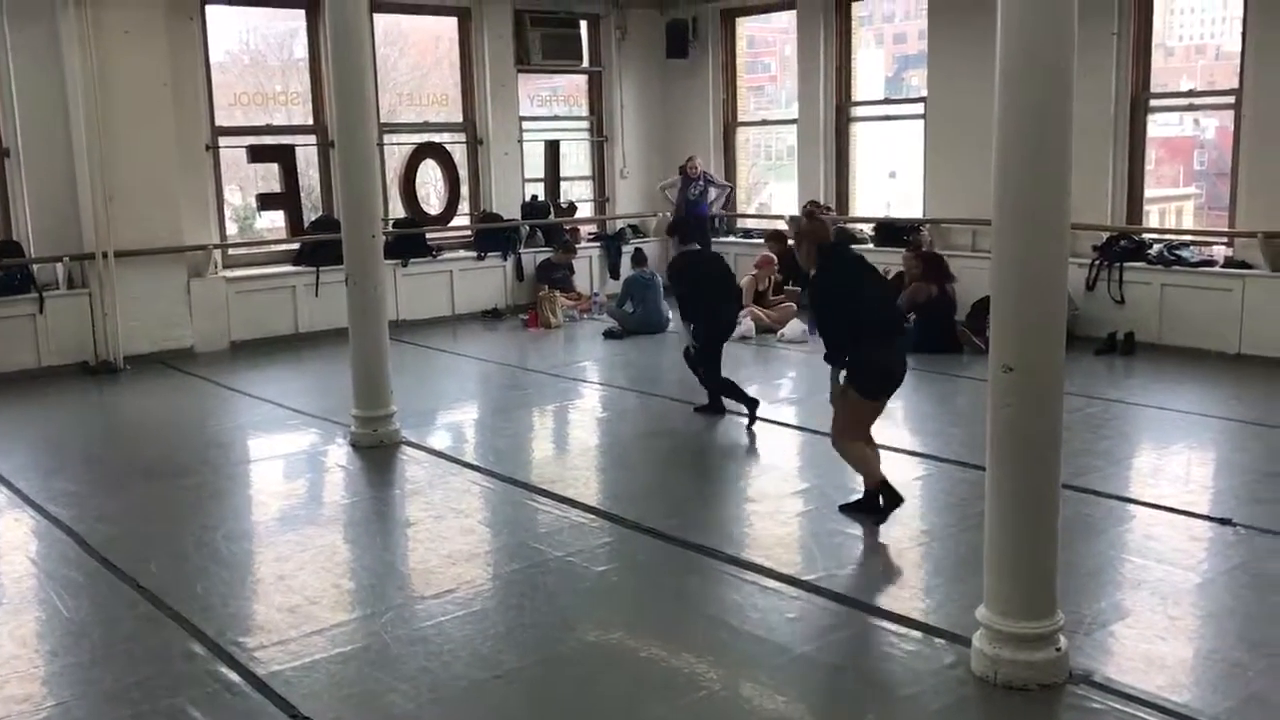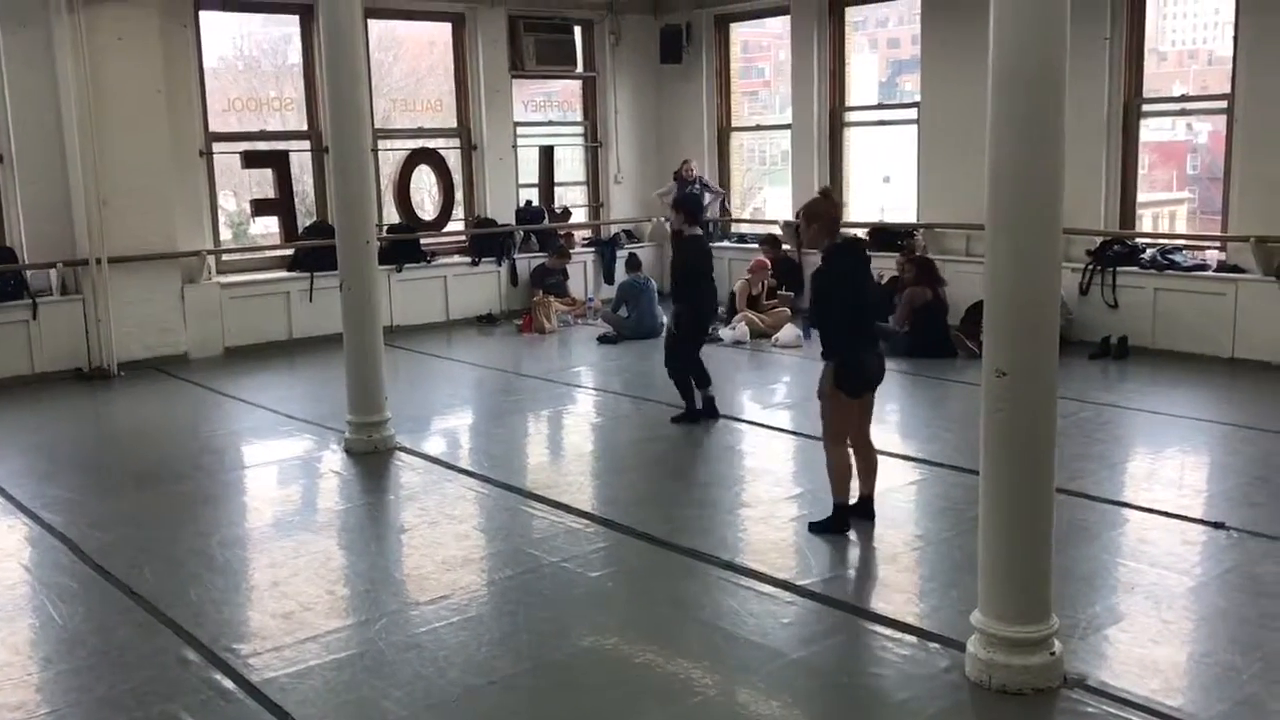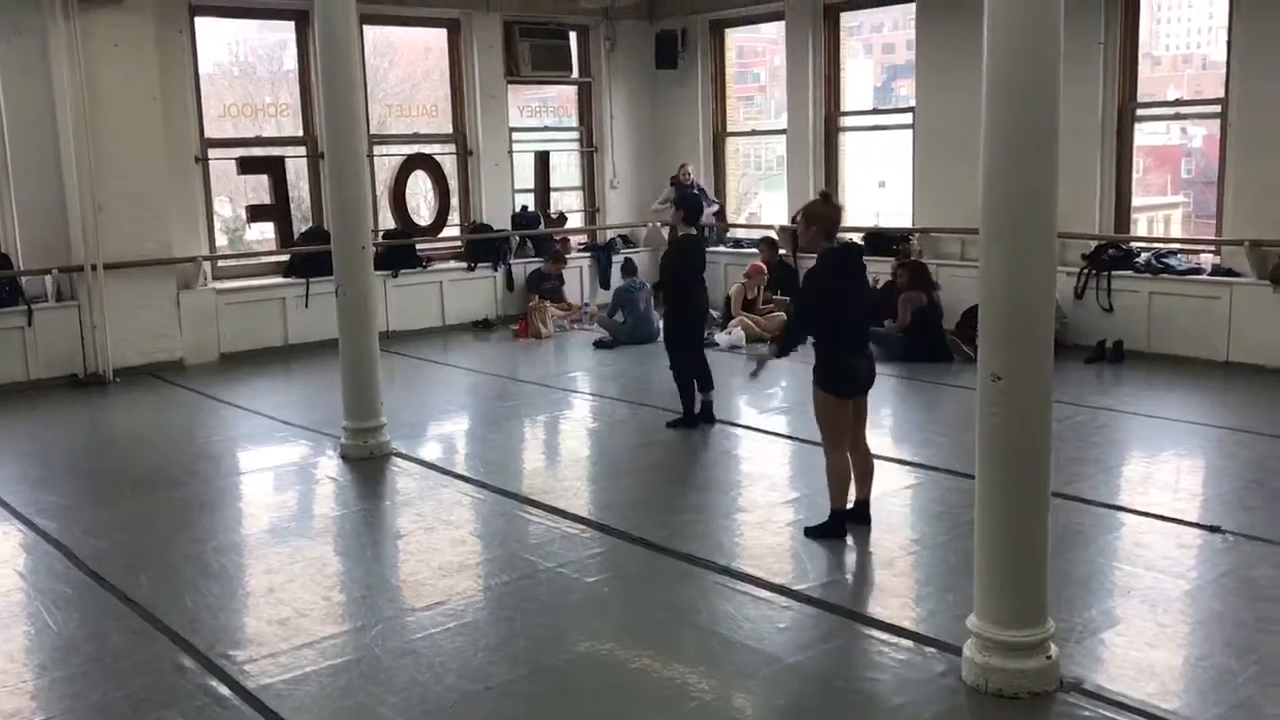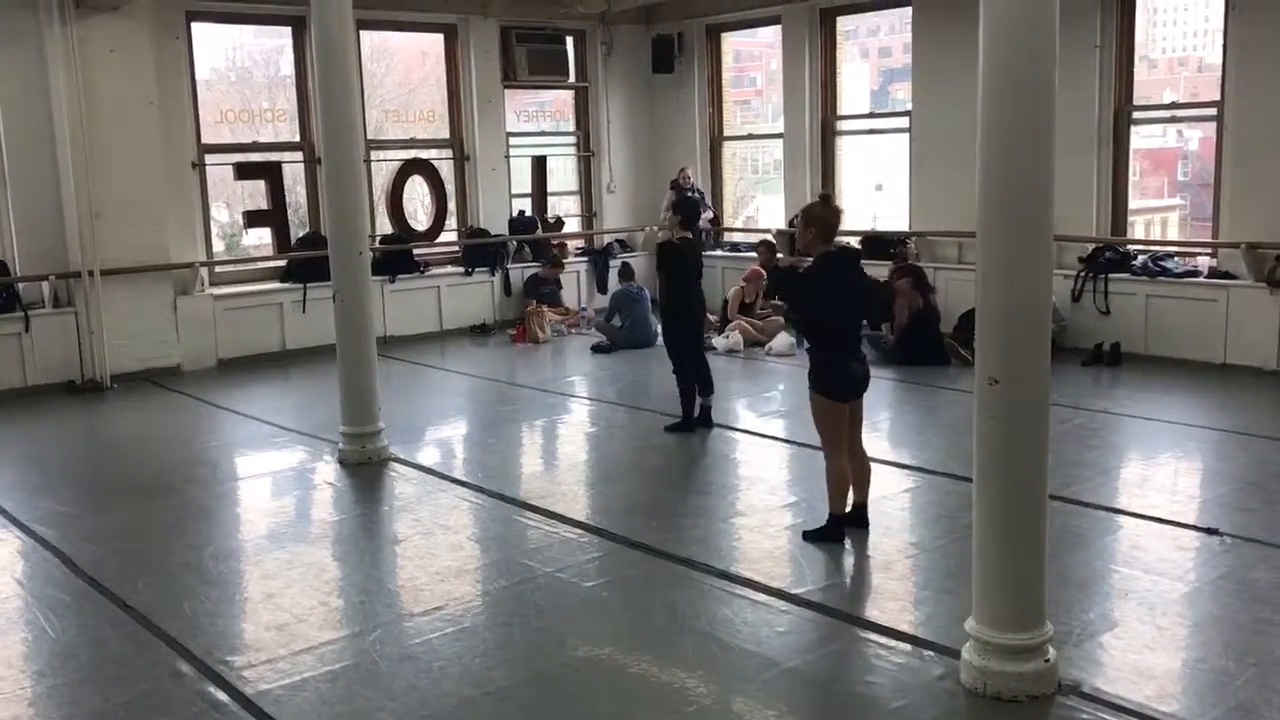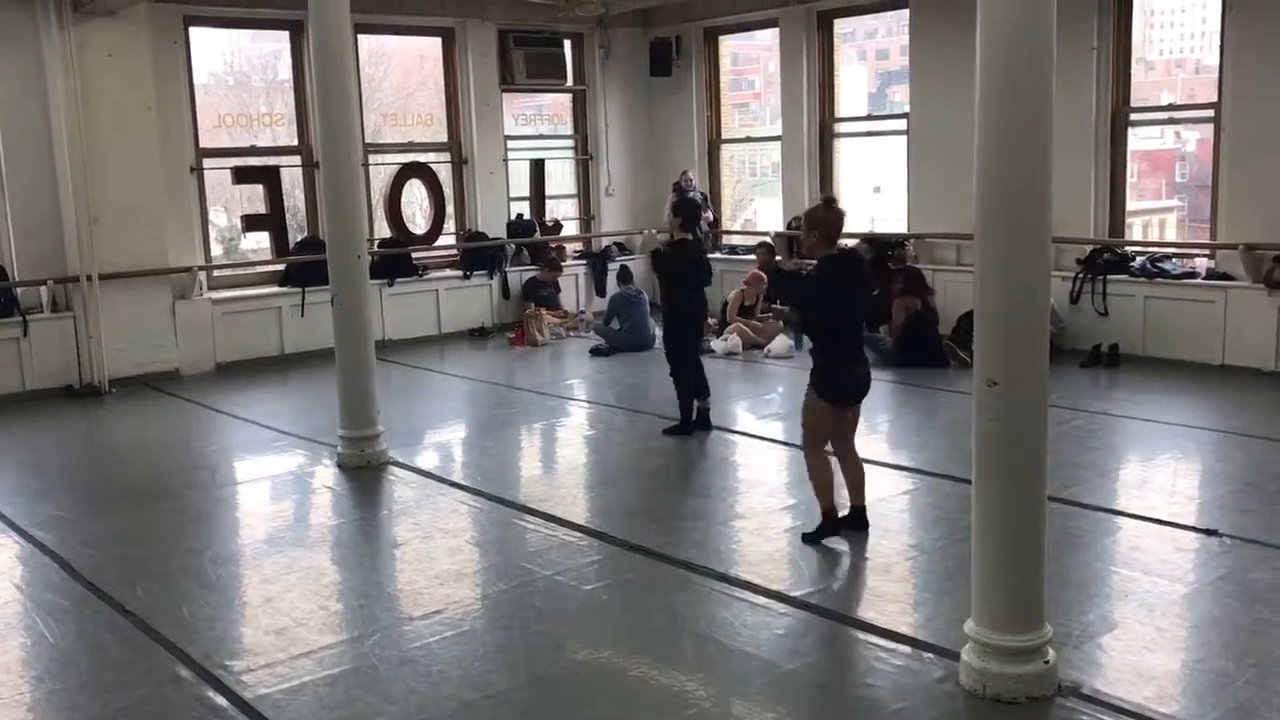
dt=0.2s
person 1, frame 1
left shoulder: (823, 281)
right shoulder: (857, 264)
left elbow: (833, 332)
right elbow: (892, 307)
left wrist: (835, 378)
right wrist: (891, 341)
left hip: (870, 362)
right hip: (893, 358)
left knee: (843, 438)
right knee: (860, 433)
left ankle: (886, 492)
right ankle: (871, 499)
person 1, frame 2
left shoulder: (829, 271)
right shoulder: (855, 258)
left elbow: (832, 327)
left wrist: (827, 374)
left hip: (849, 364)
right hip: (871, 358)
left knee: (834, 442)
right knee: (860, 437)
left ankle: (839, 515)
right ankle: (865, 504)
person 1, frame 3
left shoulder: (821, 274)
right shoulder: (850, 263)
left elbow: (802, 321)
left wrist: (773, 350)
left hip: (835, 366)
right hip: (861, 361)
left knee: (835, 447)
right knee: (856, 442)
left ankle: (836, 520)
right ankle: (861, 509)
person 1, frame 4
left shoulder: (818, 275)
right shoulder: (849, 266)
left elbow: (801, 311)
left wrist: (790, 273)
left hip: (830, 368)
right hip: (854, 364)
left knee: (835, 452)
right knee: (853, 446)
left ankle: (835, 524)
right ankle: (859, 513)
person 1, frame 5
left shoulder: (823, 277)
right shoulder: (853, 268)
left wrist: (791, 276)
left hip: (833, 371)
right hip: (856, 368)
left knee: (813, 448)
right knee: (845, 448)
left ankle: (828, 520)
right ankle: (857, 514)
person 2, frame 1
left shoulder: (677, 264)
right shoulder: (713, 258)
left elbow: (683, 298)
right elbow: (734, 290)
left wrist: (688, 331)
left hip: (710, 321)
right hip: (727, 317)
left knee: (709, 374)
right knee: (693, 355)
left ankle: (748, 402)
right ankle: (715, 402)
person 2, frame 2
left shoulder: (687, 244)
right shoulder: (701, 242)
left elbow: (681, 281)
left wrist: (676, 311)
left hip: (692, 310)
right hip: (705, 307)
left knee: (673, 359)
right knee: (689, 356)
left ankle: (691, 409)
right ankle: (708, 405)
person 2, frame 3
left shoulder: (680, 245)
right shoulder: (696, 242)
left elbow: (671, 280)
left hip: (681, 310)
right hip: (698, 307)
left knee: (680, 362)
right knee: (697, 357)
left ankle: (689, 415)
right ankle: (707, 410)
person 2, frame 4
left shoulder: (675, 248)
right shoulder: (693, 245)
left wrist: (664, 245)
left hip: (677, 313)
right hip: (695, 309)
left knee: (683, 366)
right knee: (697, 360)
left ankle: (688, 419)
right ankle: (705, 414)
person 2, frame 5
left shoulder: (673, 250)
right shoulder: (697, 246)
right elbow: (707, 278)
left wrist: (659, 252)
left hip: (679, 315)
right hip: (697, 311)
left knee: (680, 368)
right knee: (692, 363)
left ankle: (686, 423)
right ankle: (703, 416)
